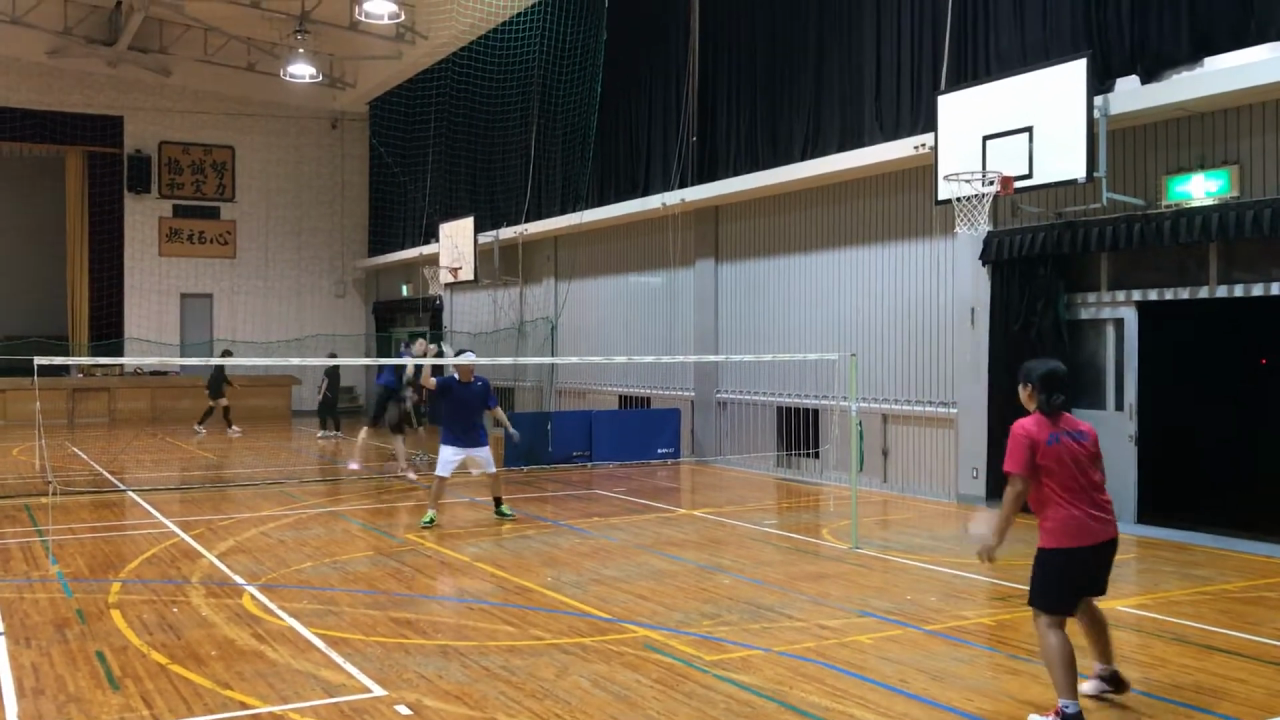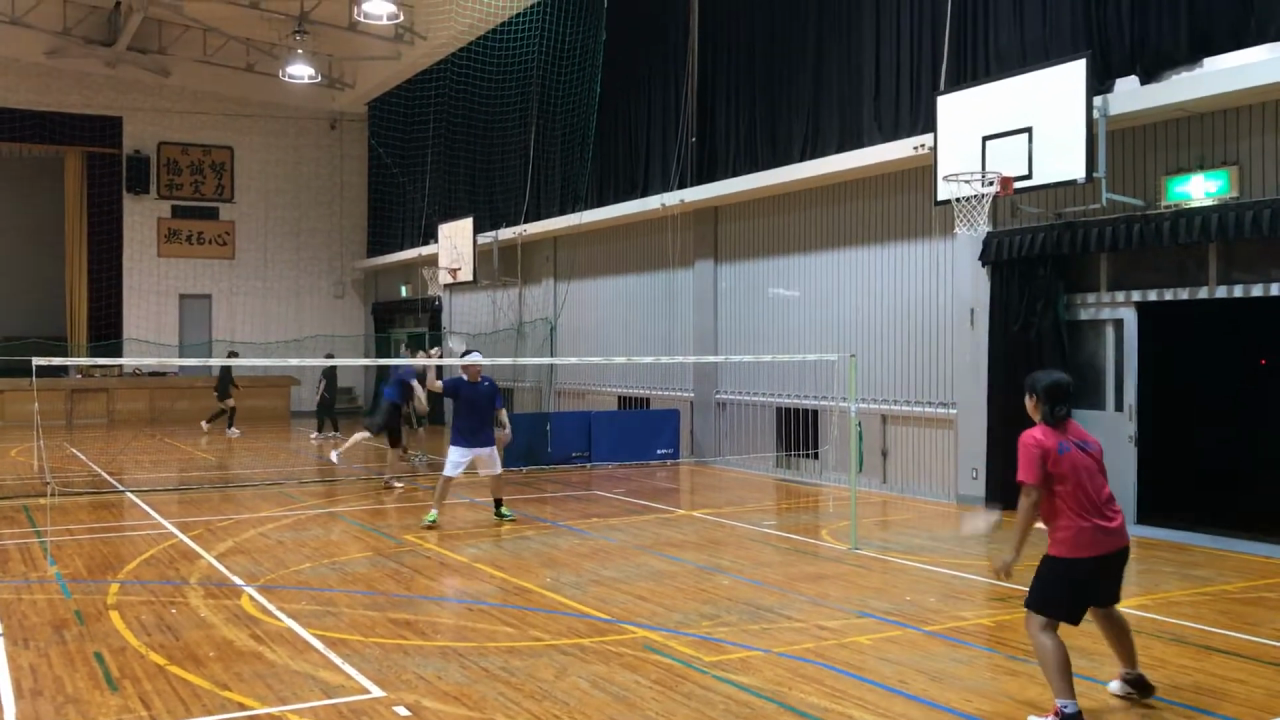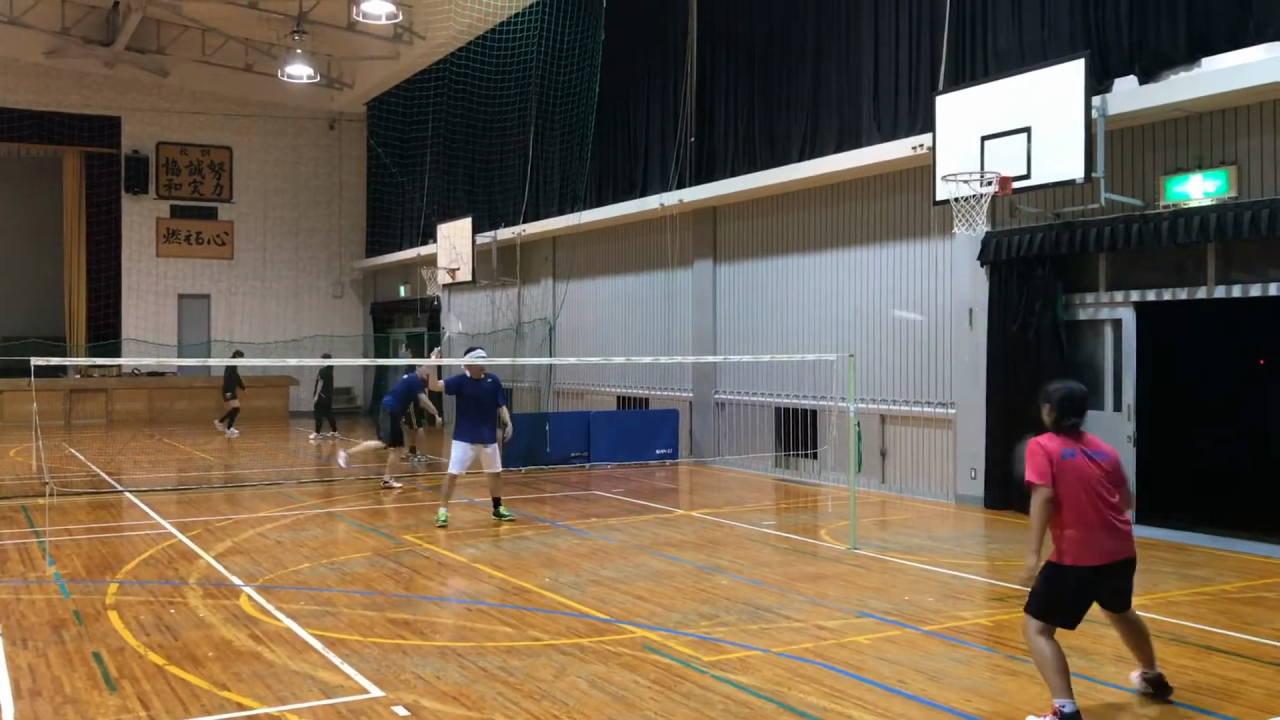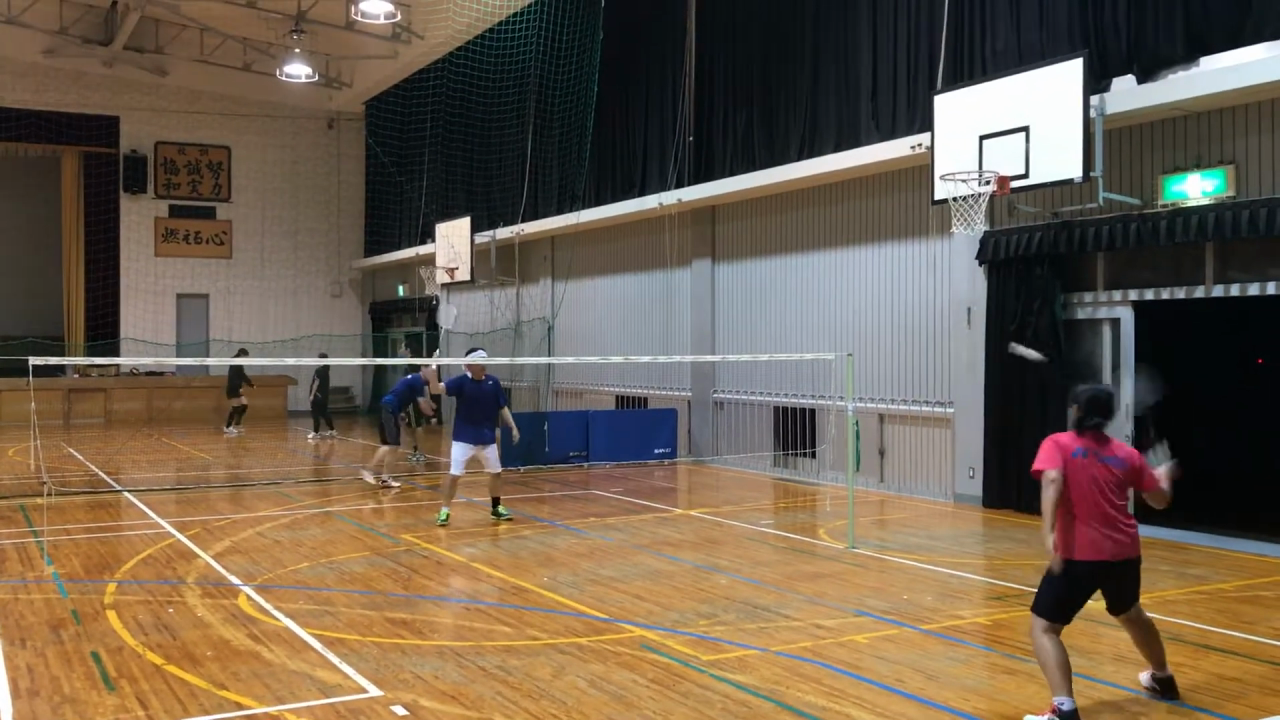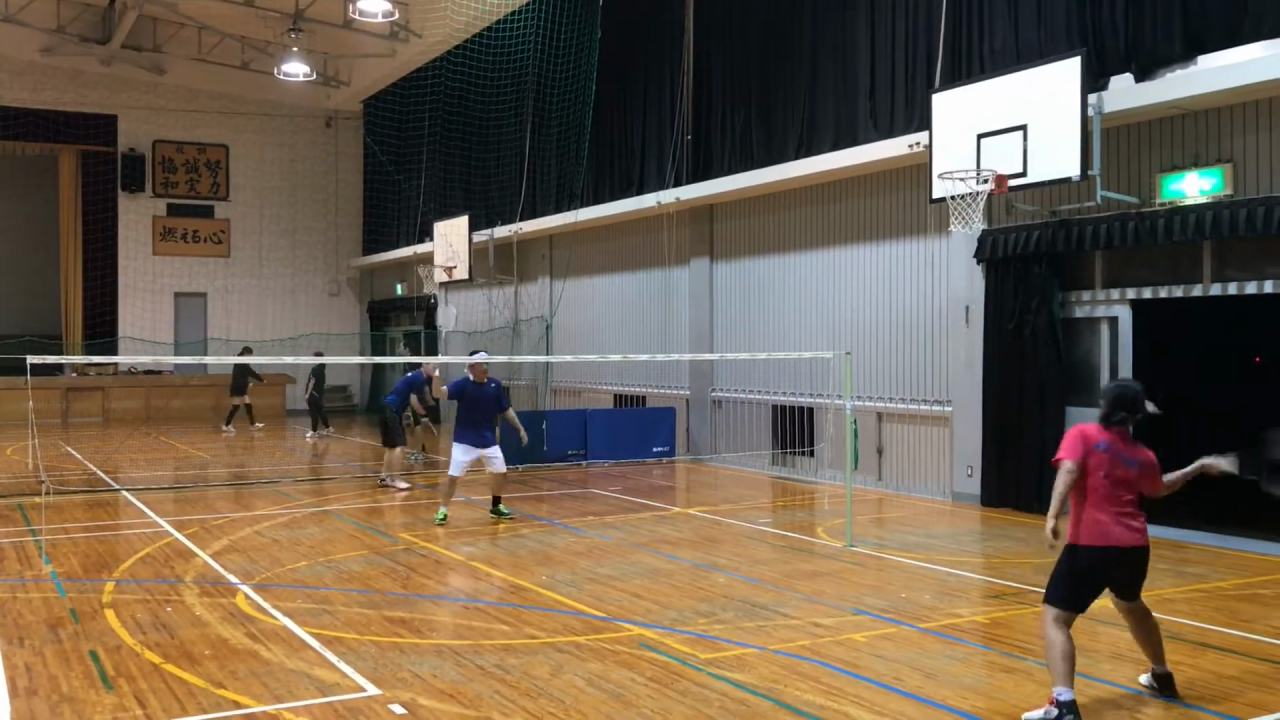
dt=0.1s
person 1, frame 1
left shoulder: (1025, 430)
right shoulder: (1083, 428)
left elbow: (1018, 488)
left wrist: (996, 538)
left hip: (1064, 539)
right hip: (1103, 533)
left knee: (1047, 622)
right knee: (1081, 603)
right ankle: (1107, 675)
person 1, frame 2
left shoulder: (1033, 440)
right shoulder: (1086, 439)
left elbow: (1032, 498)
left wrist: (1014, 552)
left hip: (1073, 549)
right hip: (1114, 542)
left knee: (1039, 624)
right knee: (1103, 610)
right ankle: (1133, 678)
person 1, frame 3
left shoulder: (1041, 447)
right shoulder: (1104, 449)
left elbow: (1042, 498)
right elbow: (1126, 500)
left wrist: (1033, 552)
left hip: (1075, 557)
right hip: (1121, 552)
left knee: (1036, 629)
right knee: (1120, 613)
right ankle: (1152, 678)
person 1, frame 4
left shoulder: (1057, 444)
right shoulder: (1127, 454)
left elbow: (1051, 482)
right elbow: (1160, 500)
left wrist: (1048, 535)
right wrist: (1164, 475)
left hip: (1079, 554)
right hip: (1125, 552)
left knee: (1042, 628)
right knee: (1130, 614)
right ankle: (1162, 678)
person 1, frame 5
left shoulder: (1081, 435)
right shoulder: (1142, 455)
left elbow: (1067, 473)
right elbow: (1158, 488)
left wrist: (1052, 517)
right wrist: (1199, 466)
left hip: (1090, 544)
right hip: (1133, 545)
left knee: (1053, 619)
right knee: (1131, 606)
right ankle: (1161, 676)
person 2, frame 1
left shoulder: (483, 383)
right shoulder: (448, 383)
left elbow: (495, 408)
right elbow: (426, 382)
left wrist: (509, 427)
left hip: (478, 441)
right hip: (452, 442)
left knee: (493, 474)
right knee: (441, 477)
left ankle: (500, 507)
right ankle: (431, 513)
person 2, frame 2
left shoulder: (490, 384)
right shoulder: (456, 383)
left elbow: (500, 409)
right elbow: (432, 386)
left wrist: (506, 428)
left hip: (486, 441)
right hip: (461, 443)
left knee: (496, 475)
right knee: (447, 477)
left ankle: (499, 509)
right ankle: (434, 513)
person 2, frame 3
left shoulder: (493, 381)
right shoulder: (460, 381)
left elbow: (501, 406)
right elbow: (434, 386)
left wrist: (508, 425)
left hip: (488, 438)
right hip: (464, 438)
left knee: (495, 473)
right knee: (452, 474)
left ankle: (497, 508)
right ankle: (443, 511)
person 2, frame 4
left shoulder: (494, 383)
right shoulder: (461, 382)
left elbow: (503, 408)
right elbow: (435, 389)
left wrist: (513, 427)
right wrist: (433, 370)
left hip: (487, 438)
right hip: (463, 439)
left knee: (496, 473)
right knee: (454, 475)
left ankle: (496, 507)
right ankle: (445, 511)
person 2, frame 5
left shoulder: (496, 385)
right shoulder: (462, 384)
left elbow: (507, 410)
right elbow: (438, 393)
left wrist: (520, 429)
right wrist: (436, 376)
left hip: (489, 440)
right hip: (464, 441)
left knee: (500, 473)
right knee: (453, 476)
left ankle: (496, 507)
right ankle: (443, 510)
